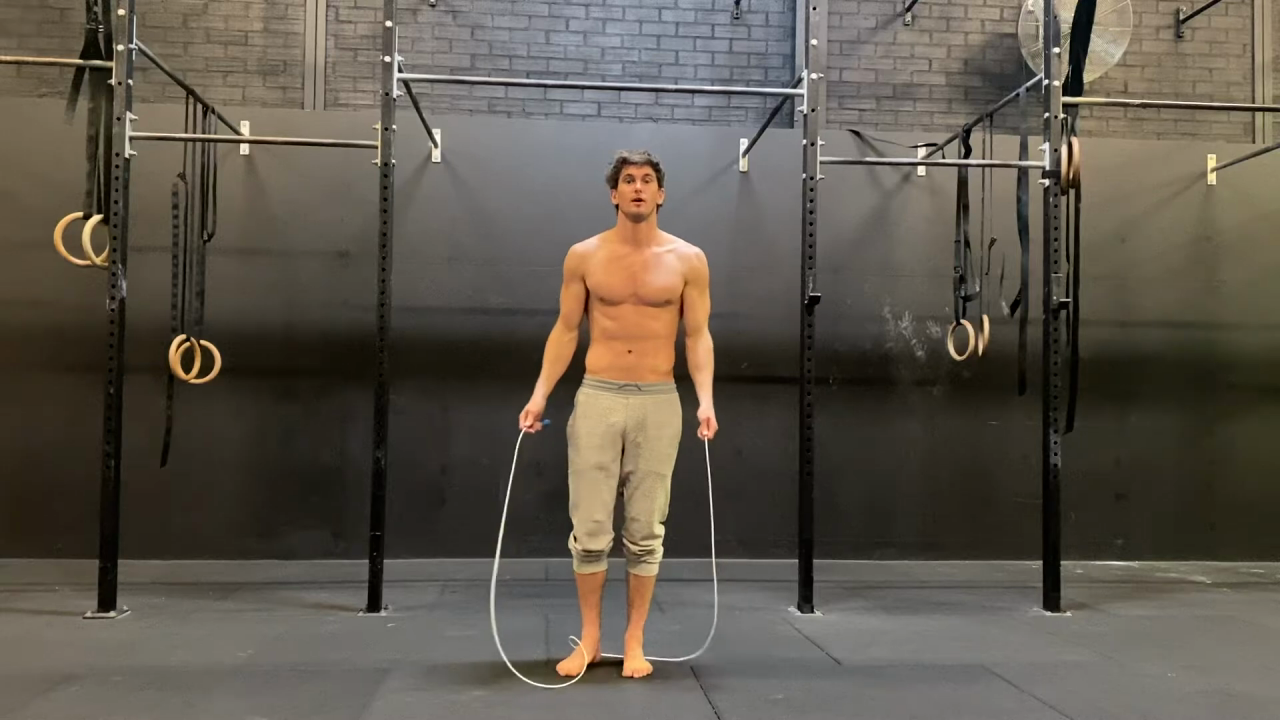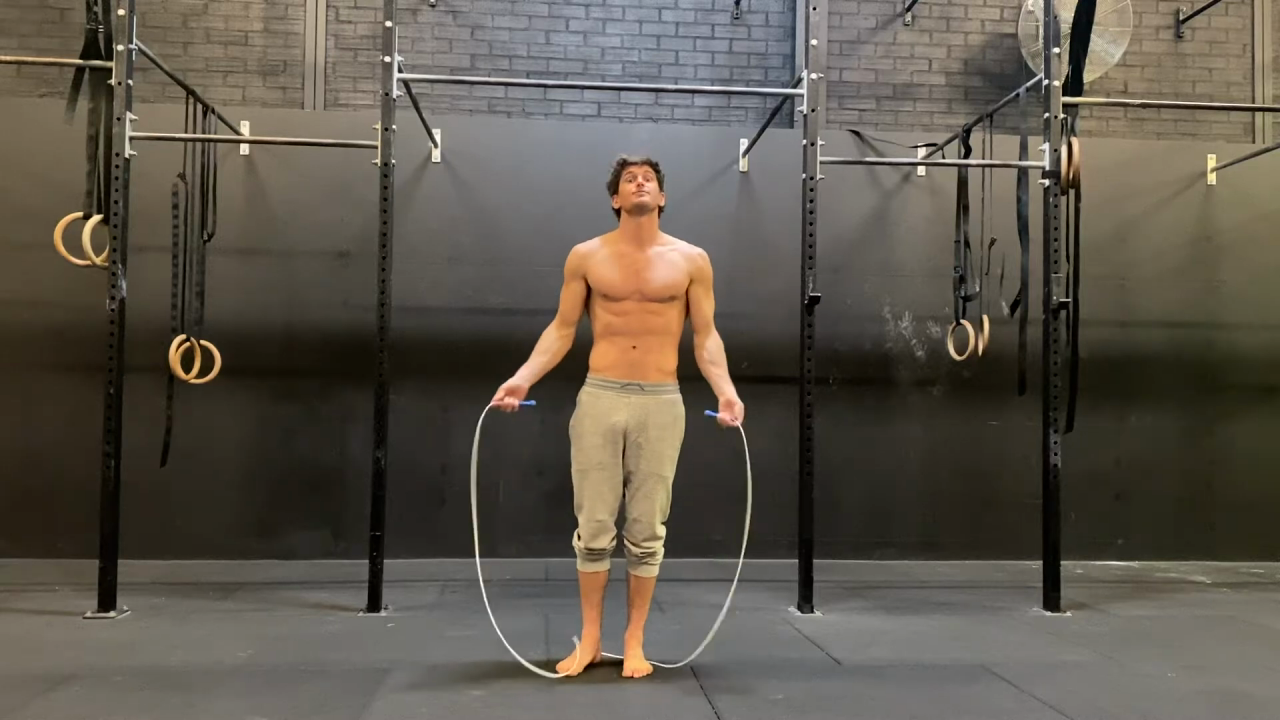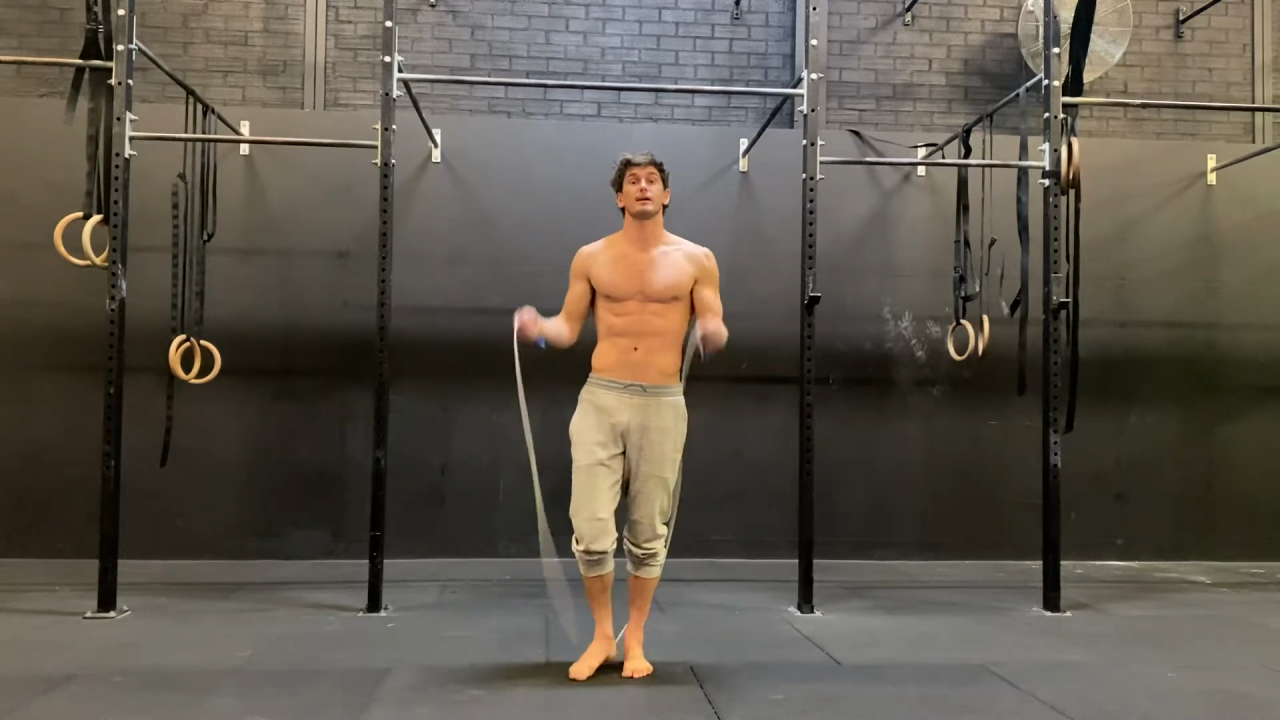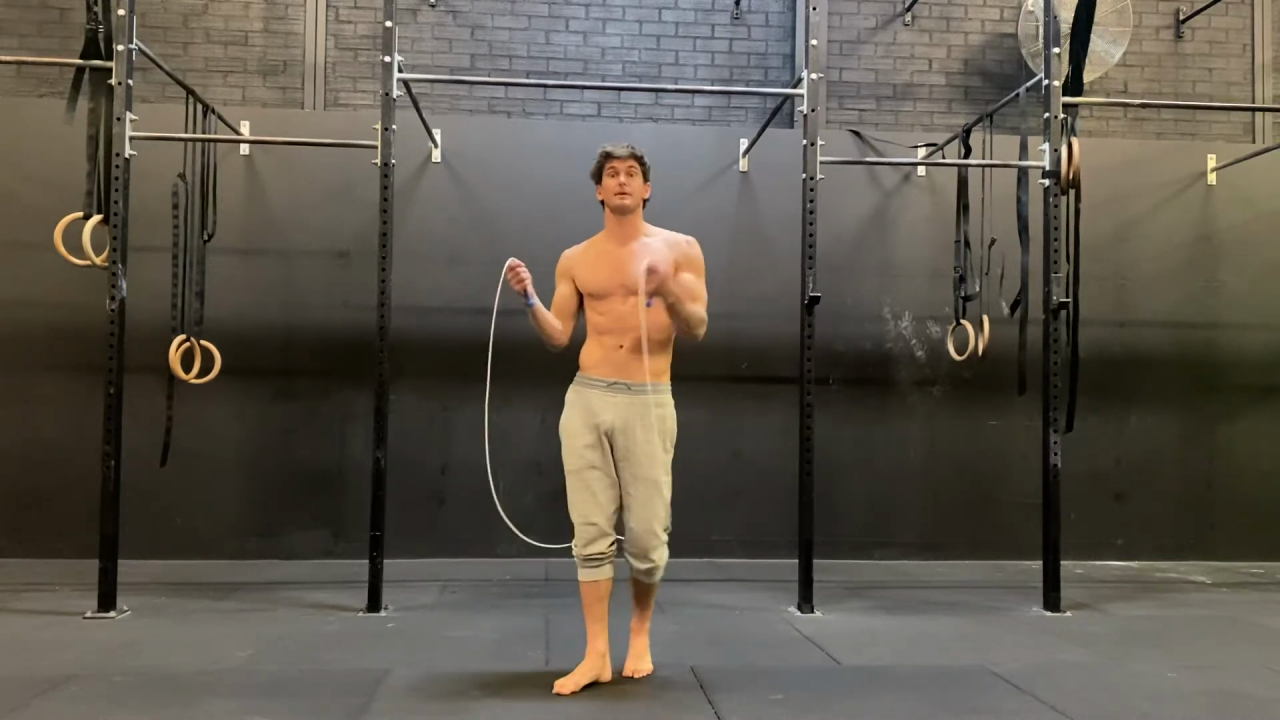
dt=0.7s
person 1, frame 1
left shoulder: (688, 259)
right shoulder: (584, 255)
left elbow: (697, 336)
right elbow: (566, 329)
left wrist: (706, 399)
right wrist: (540, 394)
left hip: (658, 403)
right hip: (597, 399)
left knee: (645, 530)
right knee: (589, 528)
left ankle: (634, 641)
right ankle: (589, 638)
person 1, frame 2
left shoulder: (690, 260)
right shoulder: (585, 256)
left elbow: (706, 334)
right elbow: (562, 328)
left wrist: (725, 388)
right wrist: (522, 378)
left hip: (660, 403)
right hip: (599, 399)
left knee: (646, 530)
right knee: (594, 526)
left ankle: (634, 641)
right ankle: (589, 639)
person 1, frame 3
left shoulder: (696, 259)
right shoulder: (590, 257)
left elbow: (715, 328)
right elbow: (570, 324)
left wrist: (713, 334)
right wrist: (541, 327)
left hip: (662, 405)
right hip: (600, 400)
left knee: (647, 532)
right knee: (591, 527)
left ankle: (635, 639)
right ankle: (602, 634)
person 1, frame 4
left shoulder: (679, 248)
right shoulder: (574, 259)
left elbow: (698, 325)
right elbow: (557, 337)
left wrist: (668, 294)
right wrist: (531, 300)
left hip: (647, 403)
right hip: (584, 400)
left knee: (647, 534)
right knee: (590, 533)
left ankle: (641, 629)
right ankle: (596, 654)
